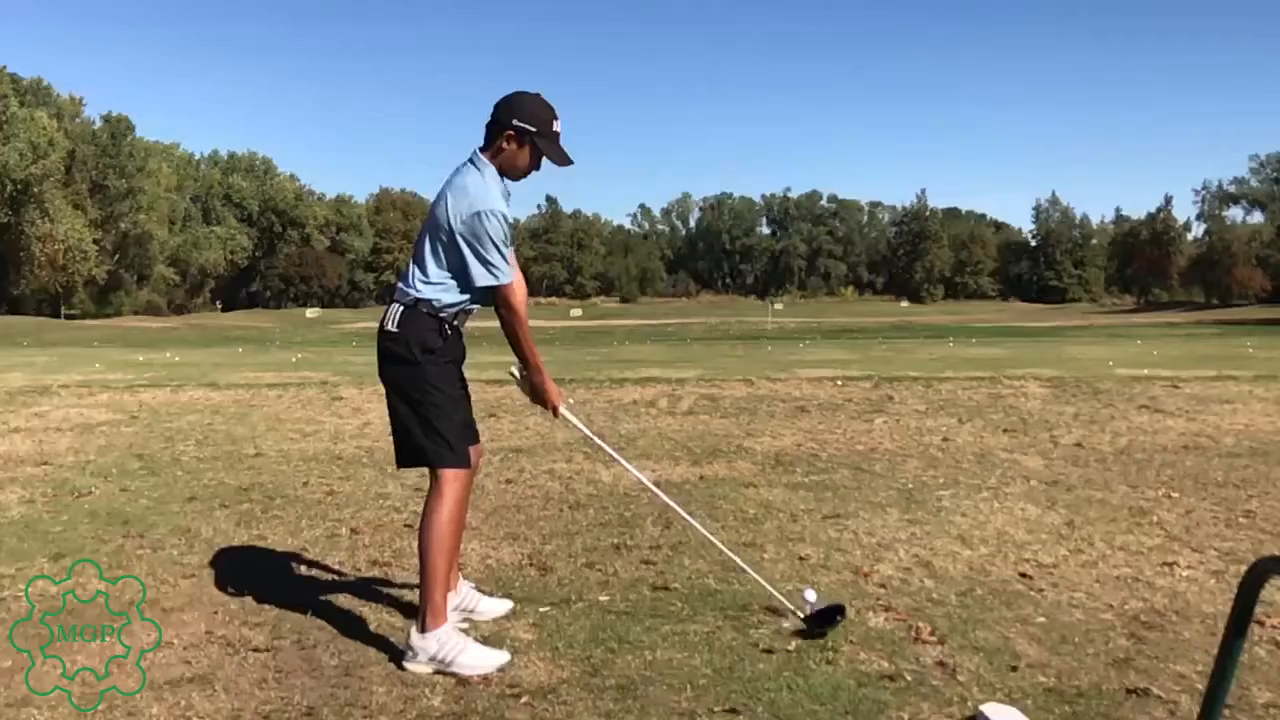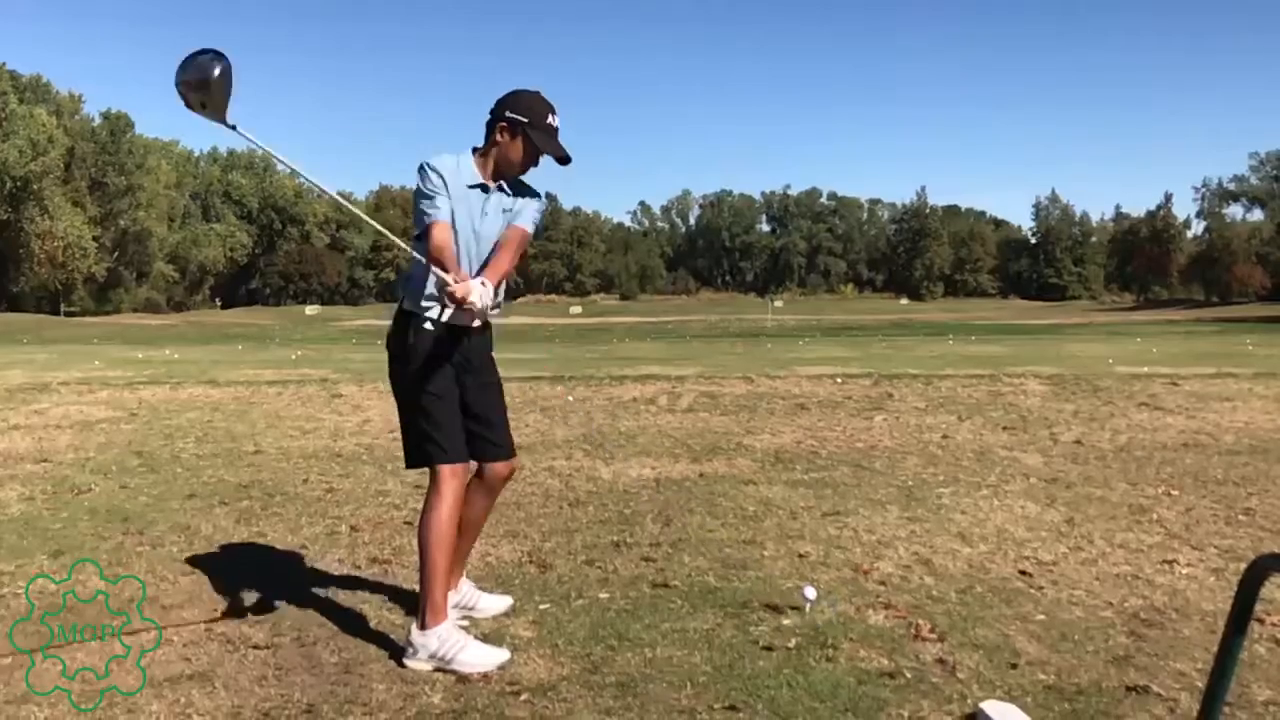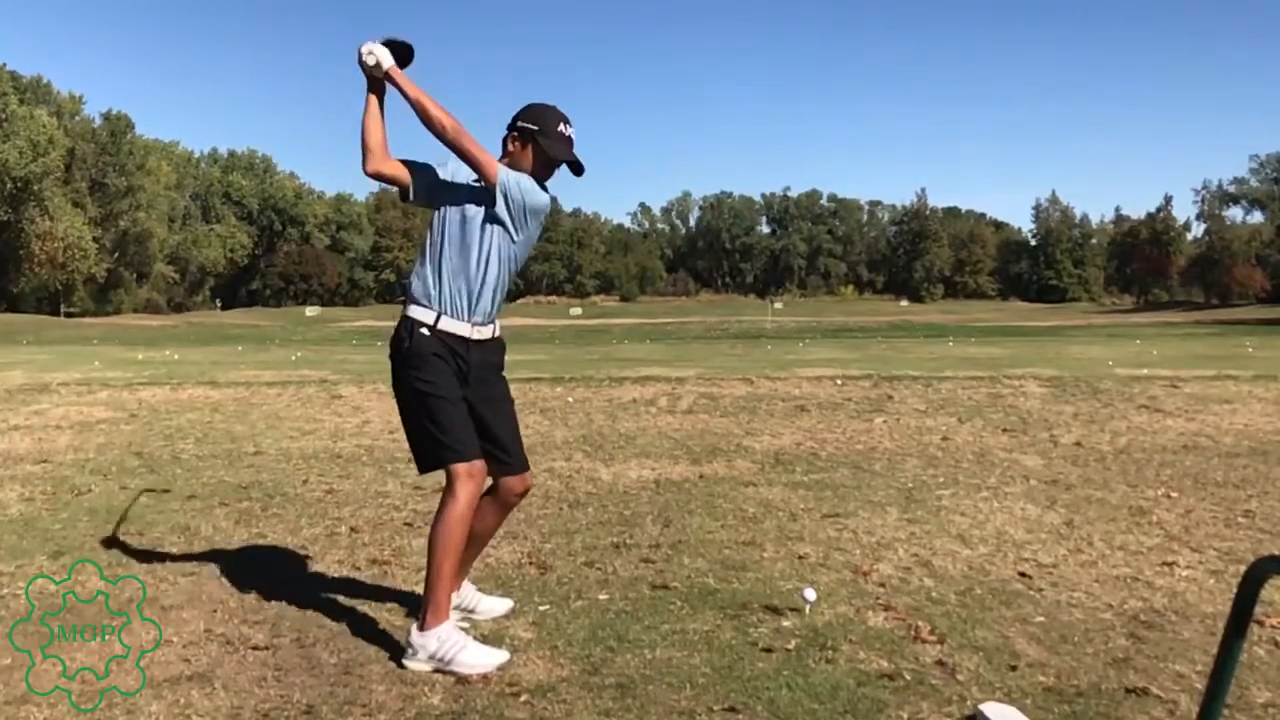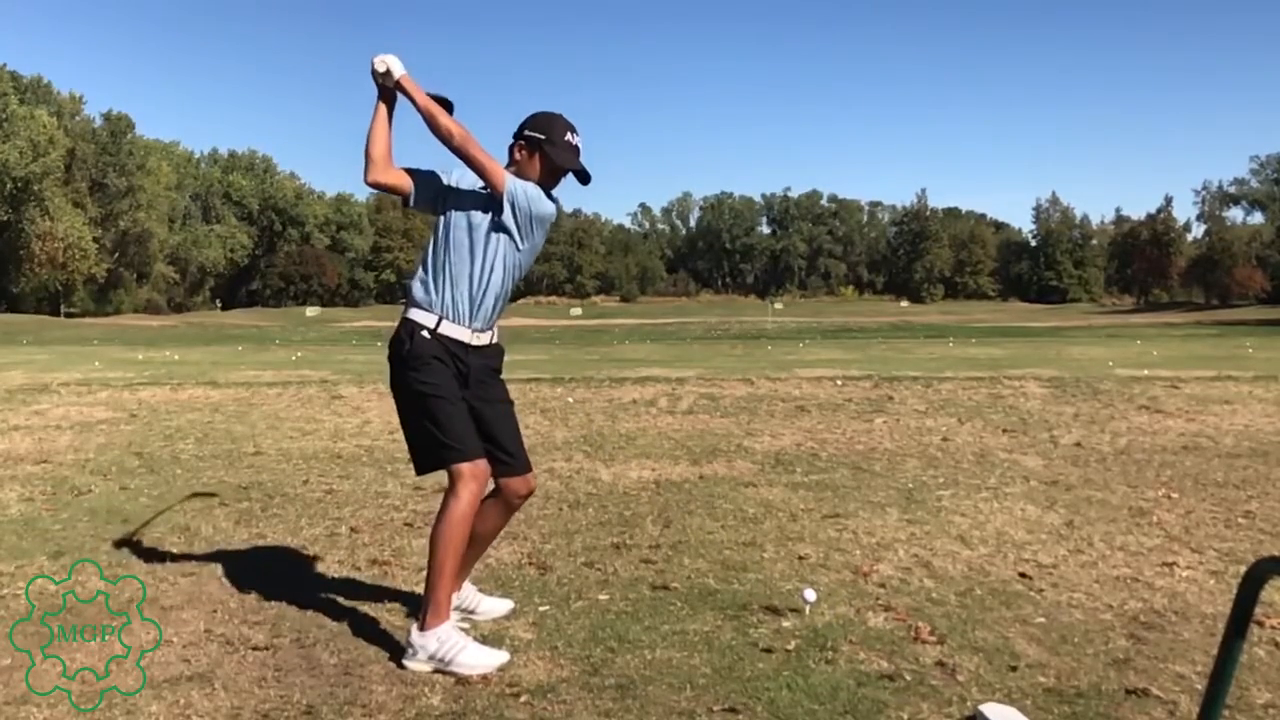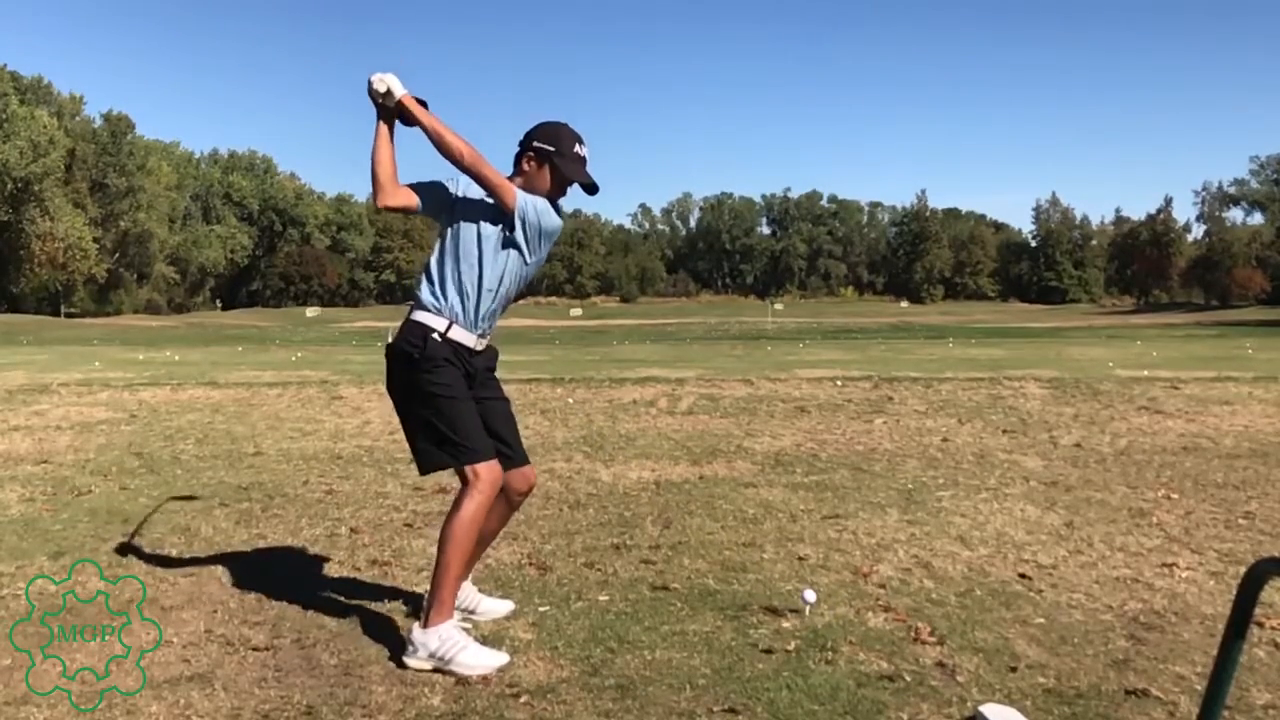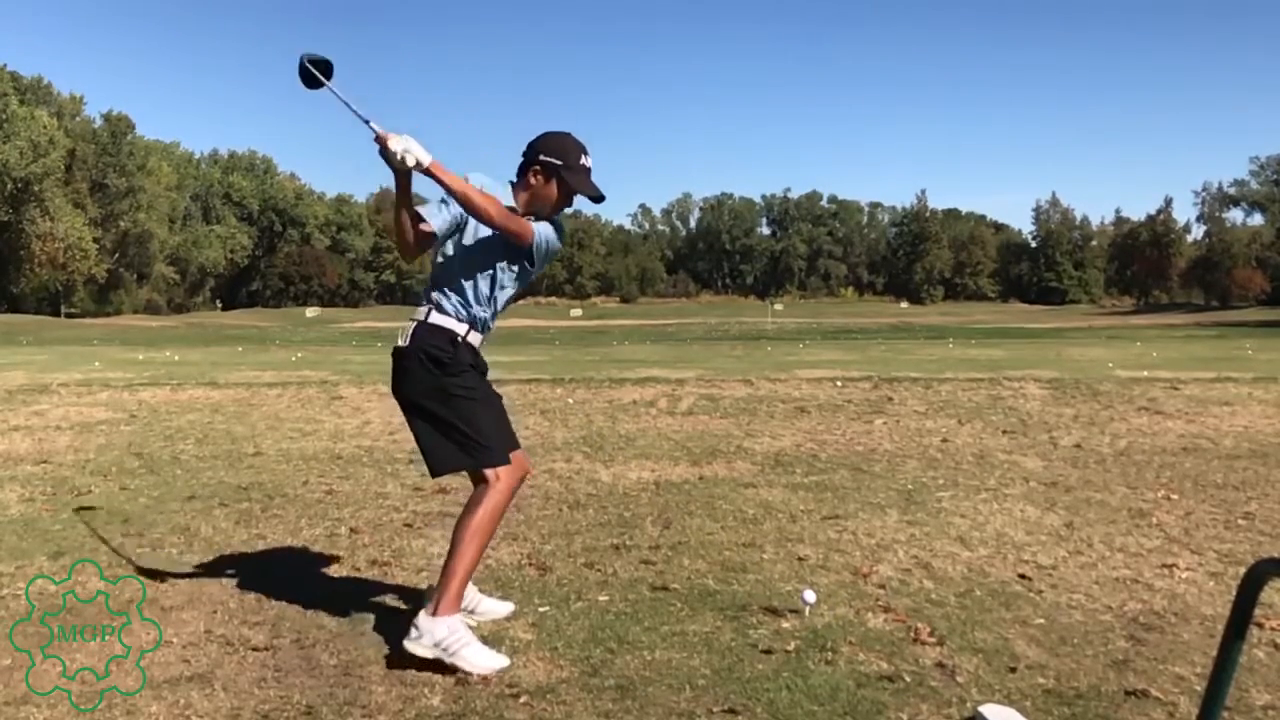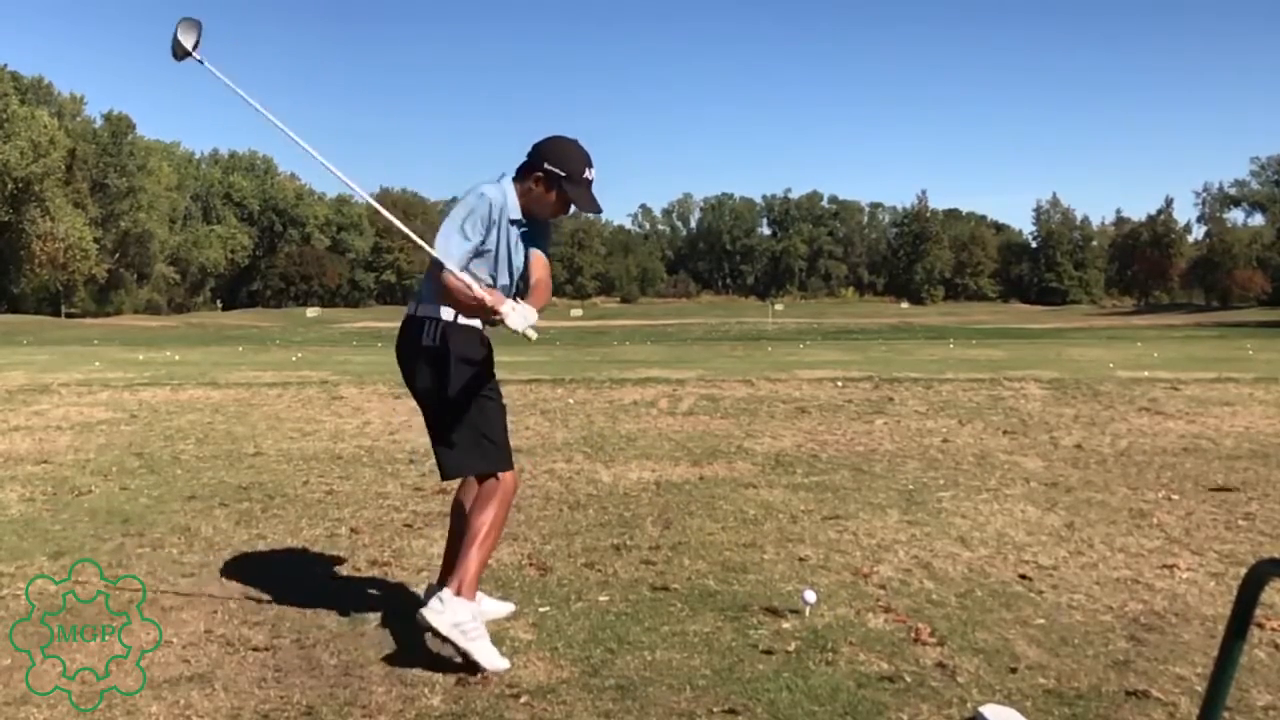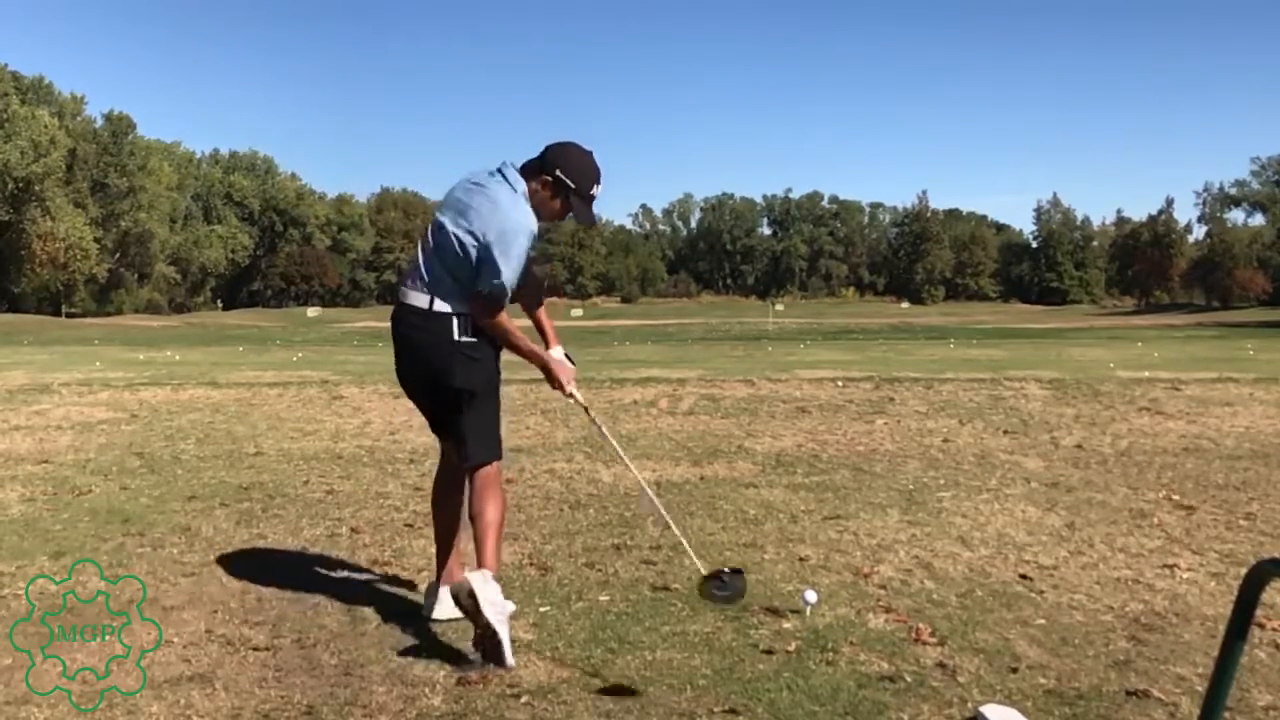
dt=0.5s
person 1, frame 1
left shoulder: (479, 180)
right shoulder: (482, 203)
left elbow: (513, 276)
right elbow: (506, 300)
left wrist: (530, 365)
right wrist: (537, 375)
left hip: (432, 335)
right hip: (420, 337)
left knee: (467, 458)
right knee: (451, 473)
left ankle: (450, 590)
right ankle: (431, 633)
person 1, frame 2
left shoulder: (528, 197)
right shoulder: (440, 172)
left elbow: (512, 240)
right elbow: (440, 239)
left wrist: (486, 284)
right wrist: (455, 284)
left hip: (472, 339)
right hip: (422, 335)
left knee: (499, 465)
right knee: (453, 472)
left ankle: (450, 585)
right ankle: (433, 631)
person 1, frame 3
left shoulder: (535, 201)
right shoulder: (450, 179)
left elbow: (456, 137)
right elbow: (378, 165)
left wrist: (395, 74)
right wrist: (375, 85)
left hip: (480, 350)
right hip: (427, 343)
left knee: (513, 482)
right knee: (468, 475)
left ankle: (452, 588)
right ankle: (432, 631)
person 1, frame 4
left shoulder: (540, 209)
right shoulder: (456, 184)
left elbow: (463, 143)
right elbow: (378, 174)
left wrist: (407, 83)
right wrist: (385, 97)
left hip: (479, 355)
right hip: (426, 347)
left knee: (517, 483)
right knee: (470, 475)
left ankle: (454, 587)
right ankle: (432, 631)
person 1, frame 5
left shoulder: (547, 222)
right shoulder: (463, 194)
left elbow: (471, 161)
right elbow: (387, 197)
left wrist: (408, 102)
right wrist: (385, 116)
left hip: (473, 356)
right hip: (427, 349)
left knee: (519, 480)
right knee: (484, 476)
left ankle: (453, 587)
right ankle: (433, 630)
person 1, frame 6
left shoulder: (548, 234)
right shoulder: (473, 188)
left elbow: (503, 224)
right elbow: (411, 248)
left wrist: (430, 166)
right wrist: (404, 183)
left hip: (461, 354)
right hip: (433, 348)
left knee: (515, 466)
right knee: (496, 478)
left ankle: (455, 589)
right ankle: (438, 622)
person 1, frame 7
left shoulder: (536, 225)
right shoulder: (486, 201)
left elbow: (541, 280)
right elbow: (446, 281)
left wrist: (525, 307)
right wrist: (491, 303)
left hip: (453, 344)
right hip: (443, 341)
left knee: (486, 466)
right knee: (498, 478)
left ankle: (451, 586)
right ankle: (456, 603)
person 1, frame 8
left shoulder: (486, 181)
right shoulder: (518, 224)
left elbow: (519, 281)
right elbow: (489, 313)
left wrist: (552, 342)
right wrist: (545, 362)
left hip: (412, 326)
right hip: (454, 336)
left knee: (454, 455)
right knee: (483, 466)
left ankle: (446, 585)
right ankle: (484, 581)
